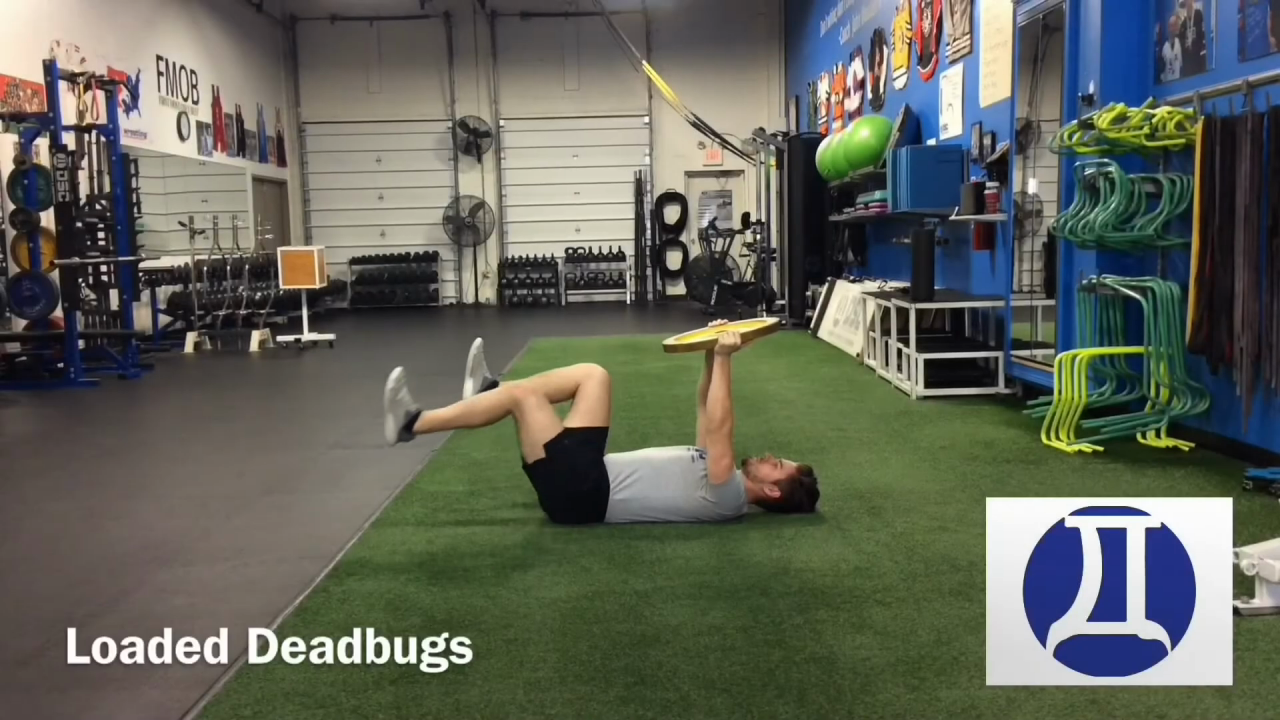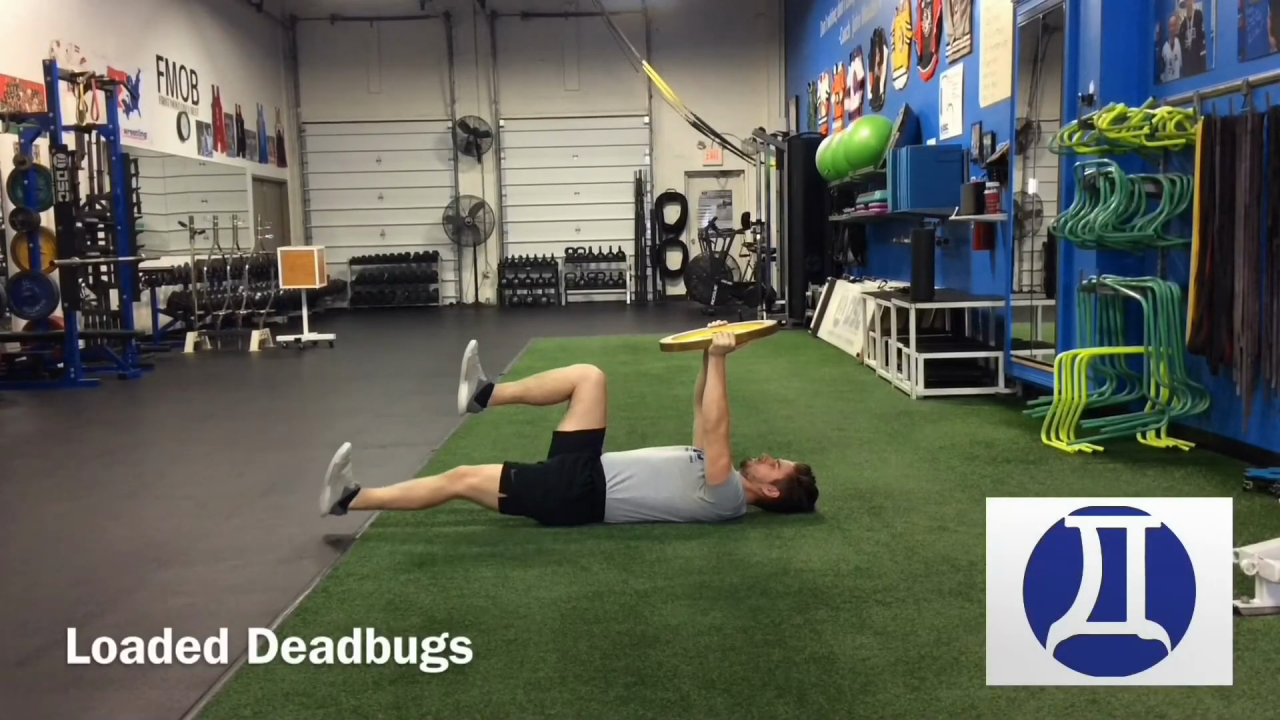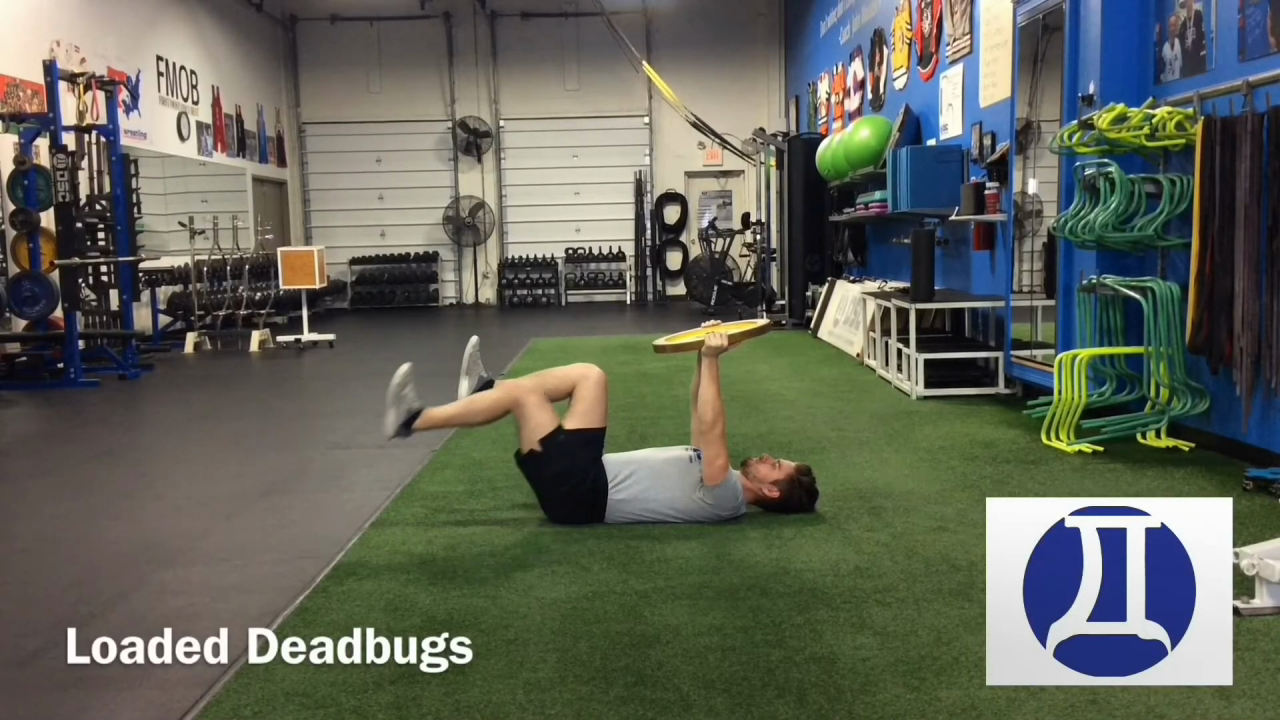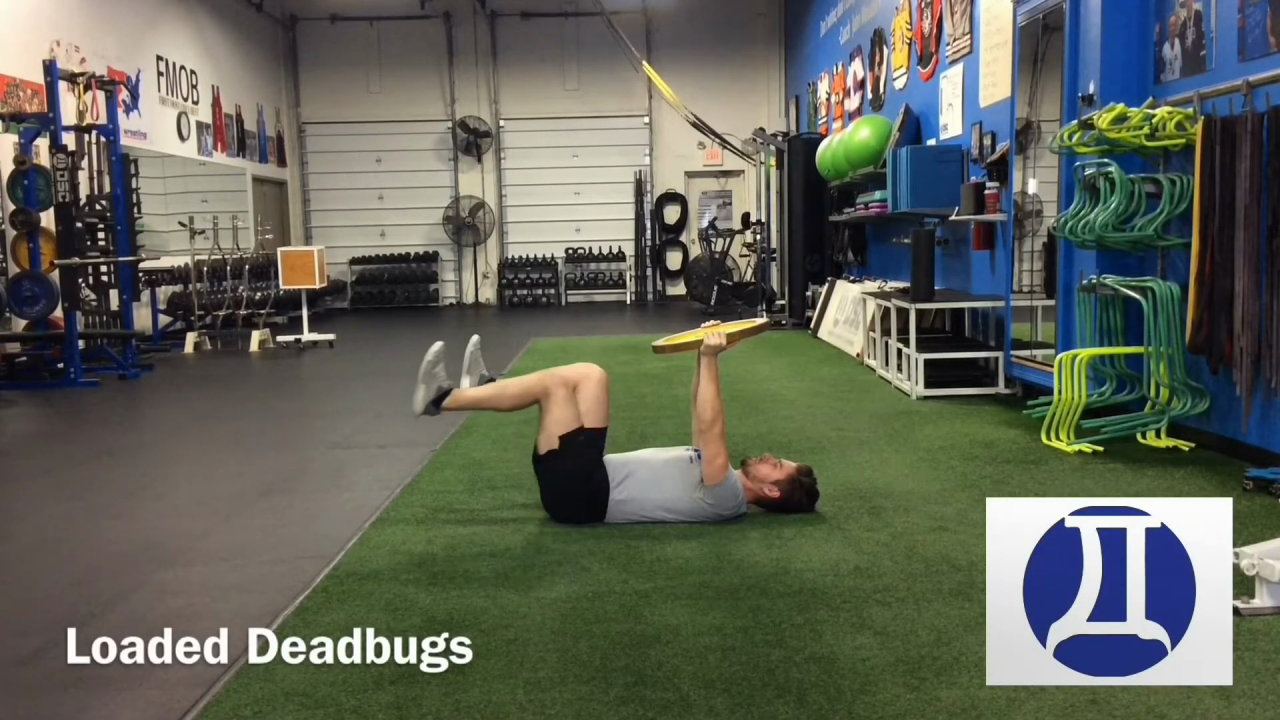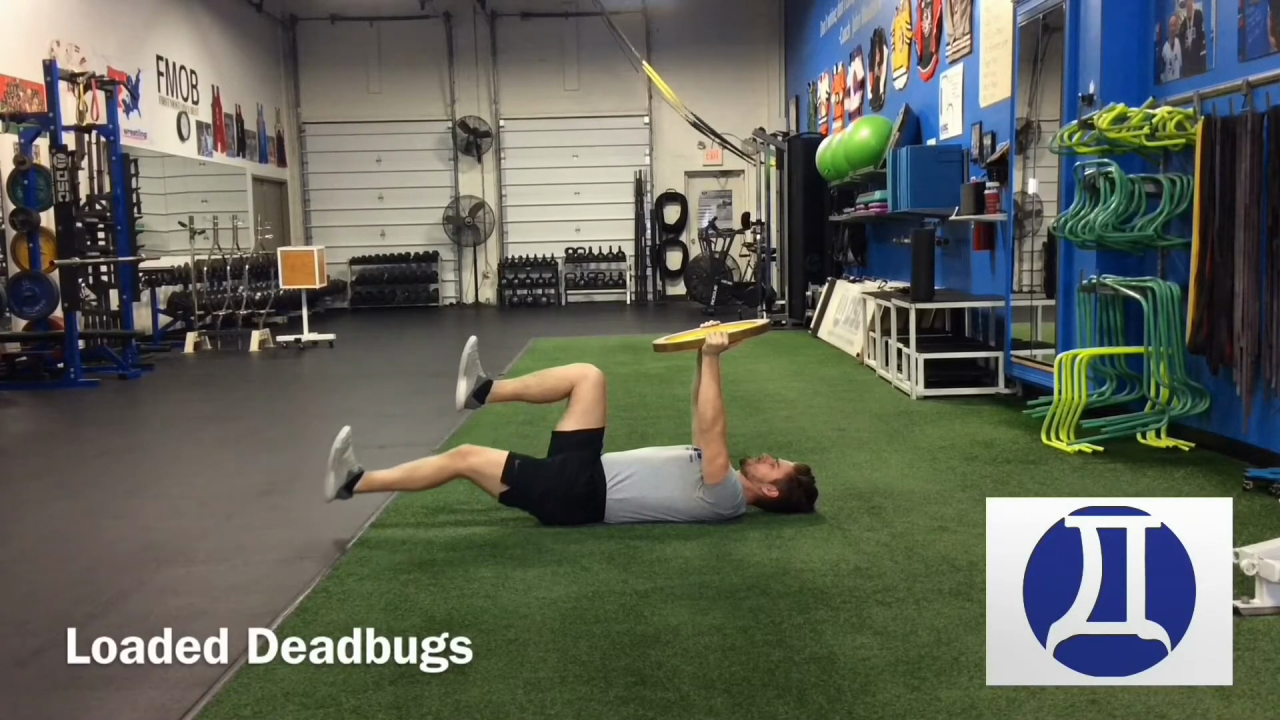
dt=1s
person 1, frame 1
left shoulder: (728, 497)
right shoulder: (724, 478)
left elbow: (719, 429)
right elbow: (705, 411)
left wrist: (723, 360)
right wrist: (711, 356)
left hip: (581, 494)
right hip: (590, 472)
left knee: (521, 395)
right knee: (593, 374)
left ankle: (412, 422)
right ankle: (491, 391)
person 1, frame 2
left shoulder: (726, 497)
right shoulder: (721, 479)
left elbow: (716, 431)
right elbow: (704, 417)
left wrist: (718, 361)
right wrist: (709, 359)
left hip: (579, 494)
right hip: (585, 471)
left knee: (463, 479)
right knee: (589, 376)
left ankle: (351, 499)
right ankle: (487, 394)
person 1, frame 3
left shoulder: (726, 498)
right shoulder: (721, 479)
left elbow: (711, 431)
right elbow: (704, 426)
left wrist: (711, 361)
right wrist: (704, 360)
left hip: (580, 496)
right hip: (590, 475)
left knee: (525, 392)
right knee: (589, 375)
left ankle: (412, 419)
right ankle: (484, 390)
person 1, frame 4
left shoulder: (725, 498)
right shoulder: (724, 482)
left elbow: (710, 431)
right elbow: (705, 428)
left wrist: (709, 360)
right wrist: (705, 358)
left hip: (581, 494)
right hip: (592, 476)
left knee: (554, 384)
right knee: (590, 375)
left ankle: (442, 398)
right ankle: (485, 389)
person 1, frame 5
left shoulder: (725, 496)
right shoulder: (722, 480)
left elbow: (712, 430)
right elbow: (703, 420)
left wrist: (711, 359)
right wrist: (703, 357)
left hip: (578, 494)
right hip: (585, 471)
left knee: (465, 457)
right knee: (588, 375)
left ankle: (355, 482)
right ankle: (485, 391)
